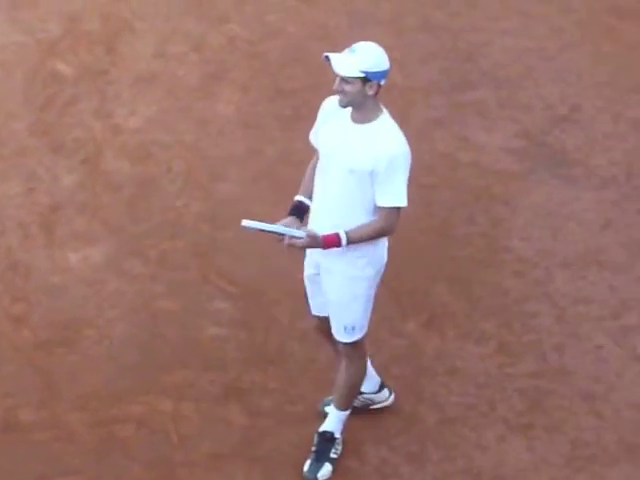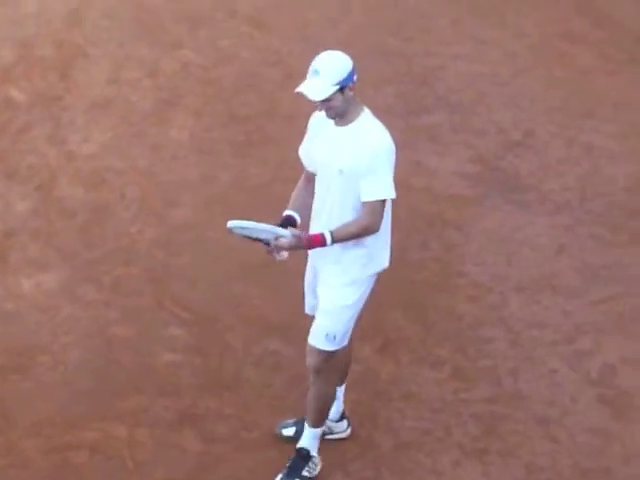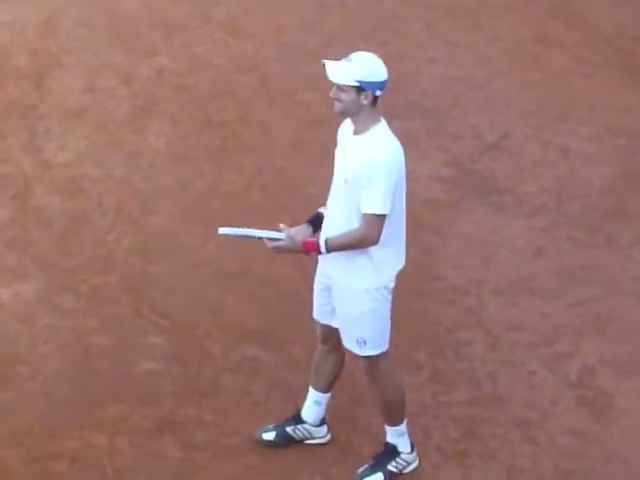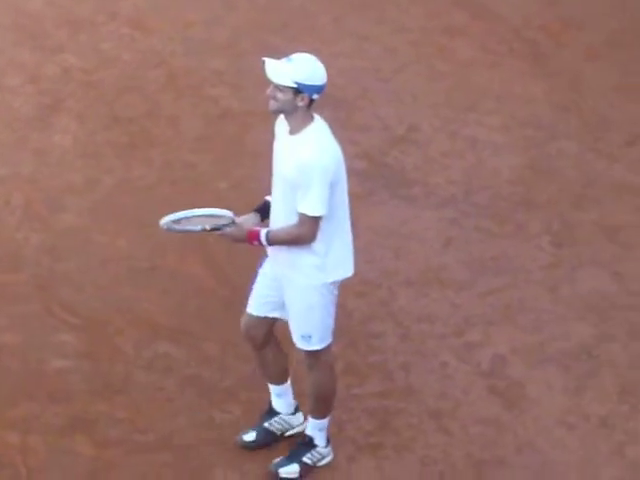
dt=0.4s
person 1, frame 1
left shoulder: (391, 147)
right shoulder: (331, 110)
left elbow: (386, 223)
left wrist: (327, 240)
right wrist: (297, 211)
left hip: (355, 259)
right hip: (319, 247)
left knee: (349, 345)
right knee: (326, 327)
left ankle: (331, 432)
right ankle: (372, 389)
person 1, frame 2
left shoulder: (374, 143)
right shoulder: (319, 124)
left elbow: (371, 221)
left wrist: (308, 241)
right wrist: (288, 223)
left hip: (353, 264)
right hip: (325, 252)
left knee: (318, 358)
right knee: (334, 341)
right ankle: (333, 416)
person 1, frame 3
left shoulder: (380, 155)
right shoulder: (348, 130)
left elbow: (370, 234)
left wrist: (309, 245)
right wrist: (315, 222)
left hip: (365, 275)
right hip: (336, 263)
left knee: (374, 363)
right knee: (327, 338)
right ankle: (311, 421)
person 1, frame 4
left shoulder: (317, 154)
right shoulder: (285, 125)
left elbow: (306, 231)
left wrist: (251, 235)
right wrist: (262, 211)
left hip: (311, 269)
right hip: (282, 259)
left knee: (315, 354)
right knee: (255, 329)
left ankle: (317, 441)
right ankle: (282, 414)
